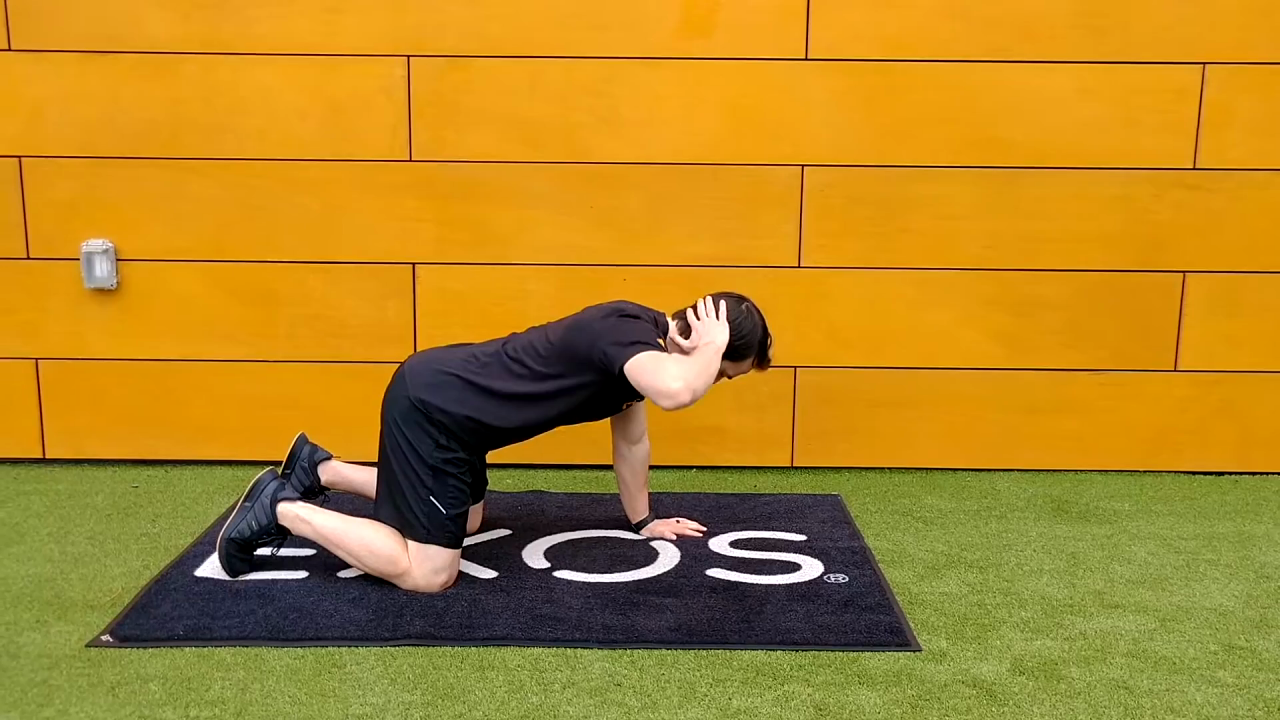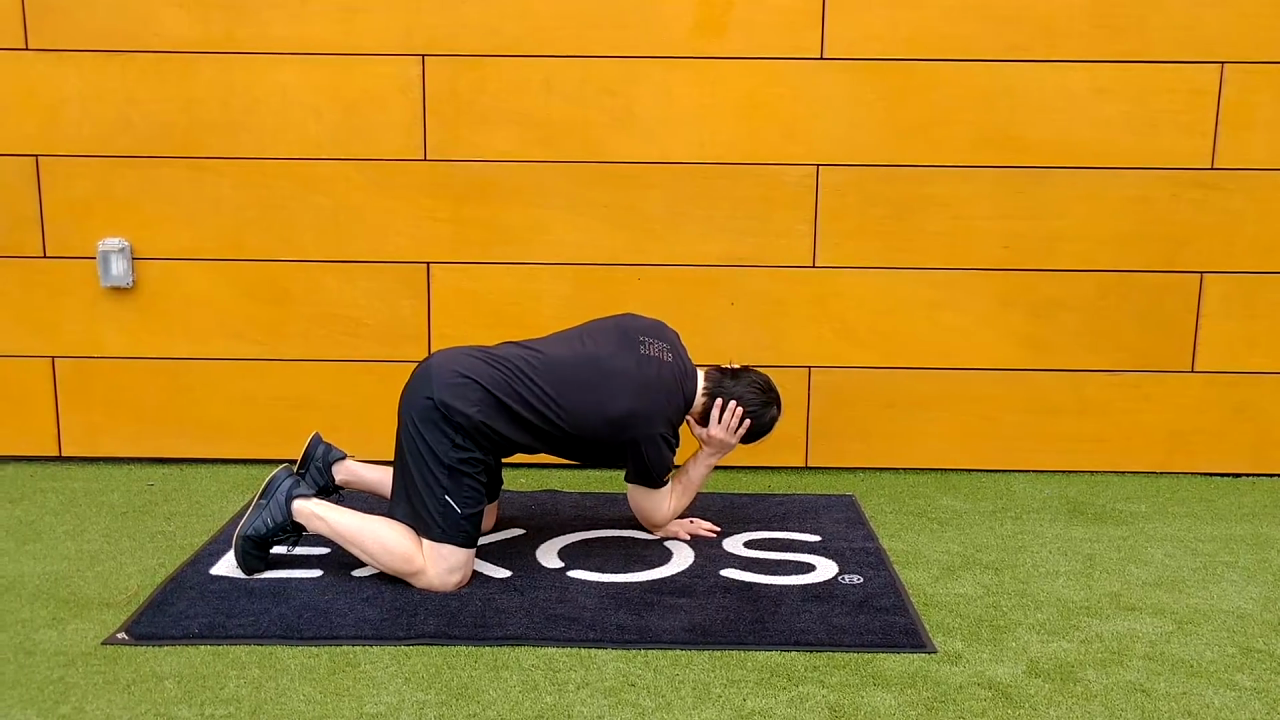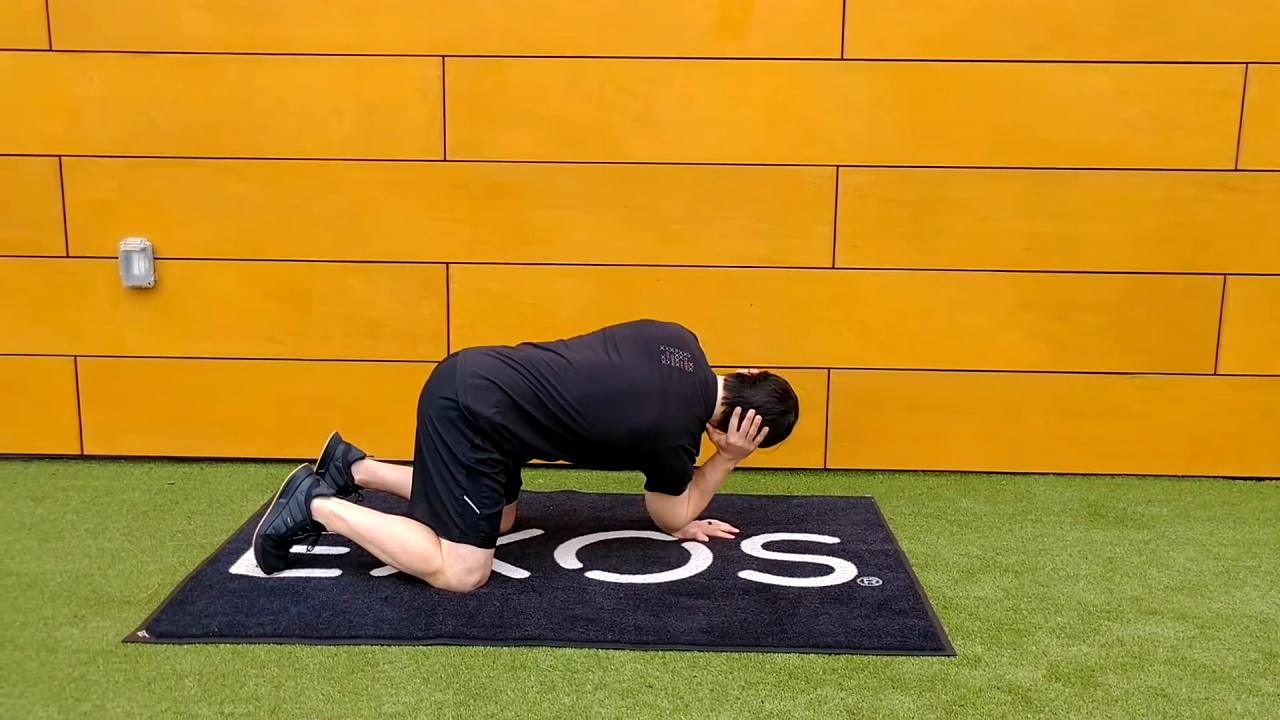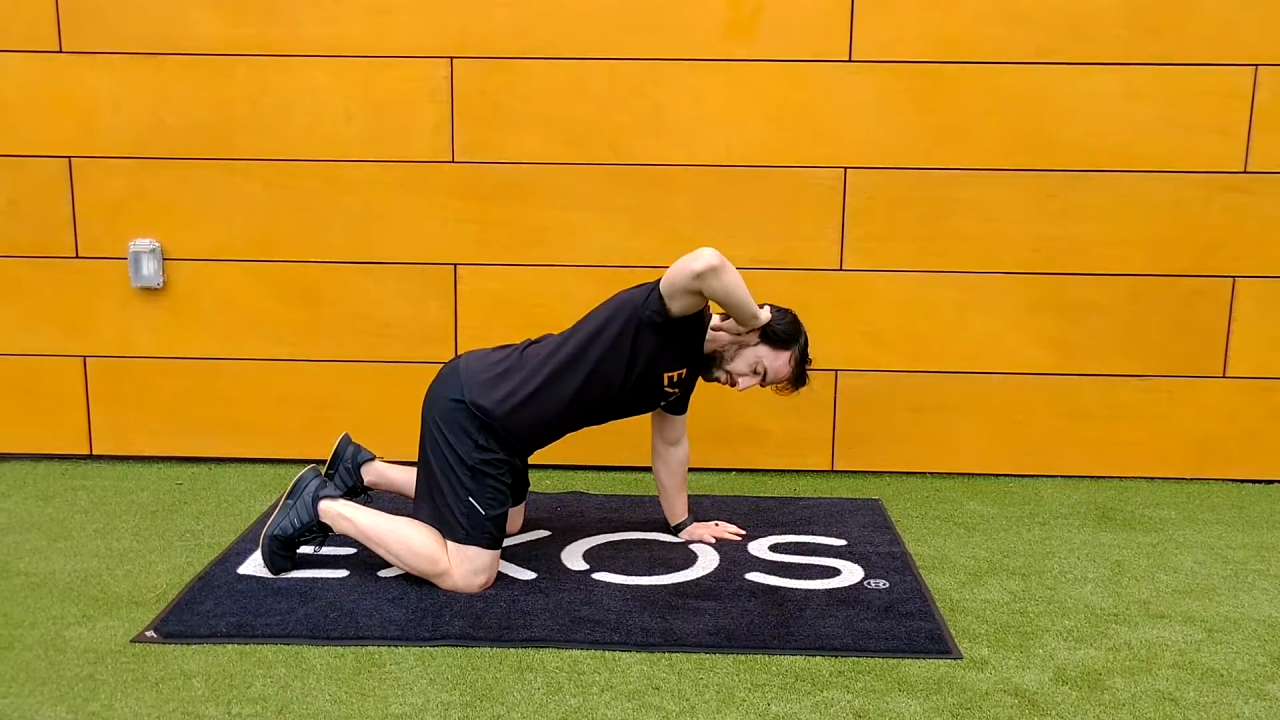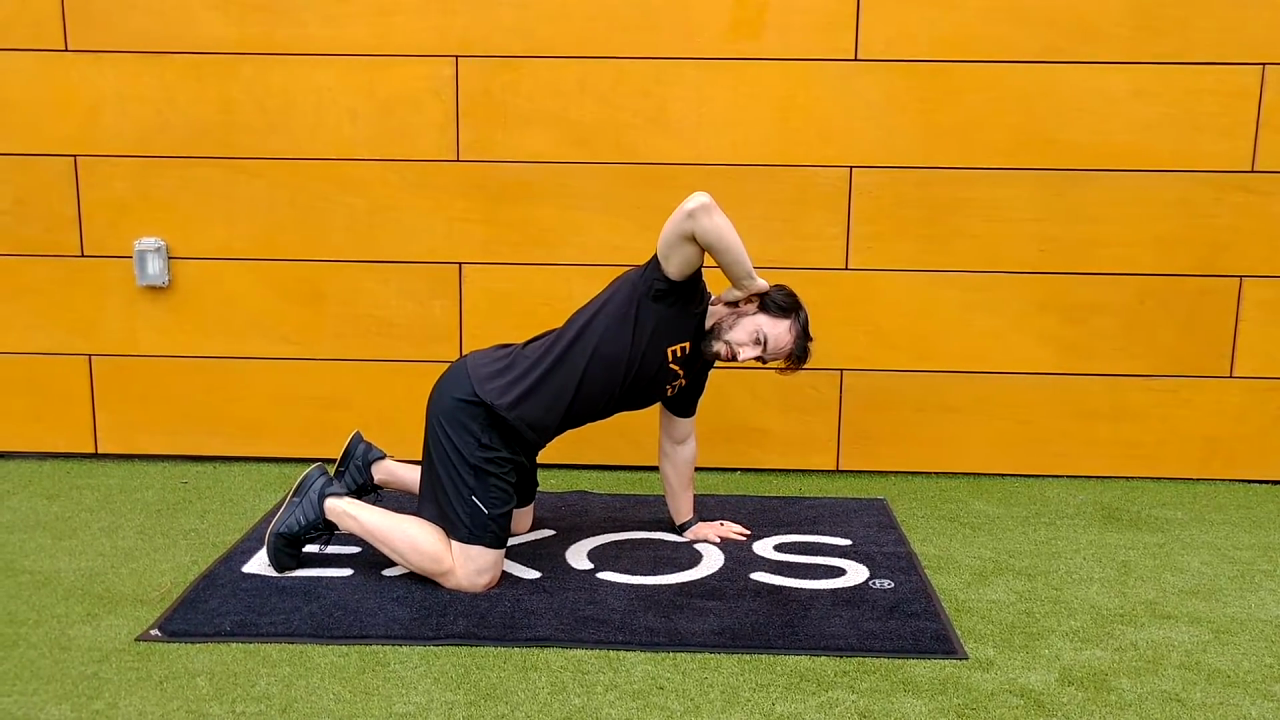
dt=1s
person 1, frame 1
left shoulder: (639, 330)
right shoulder: (630, 330)
left elbow: (630, 432)
right elbow: (676, 391)
left wrist: (642, 520)
right wrist: (711, 348)
left hip: (441, 394)
right hip: (431, 408)
left knee: (467, 521)
right knee: (428, 573)
left ankle: (319, 469)
right ankle: (282, 509)
person 1, frame 2
left shoulder: (661, 340)
right shoulder: (653, 421)
right elbow: (654, 515)
left wrist: (667, 518)
right wrist: (711, 456)
left hip: (452, 381)
right hip: (450, 411)
left knee: (480, 518)
right knee: (442, 573)
left ankle: (333, 468)
right ankle: (296, 505)
person 1, frame 3
left shoulder: (681, 346)
right shoulder: (676, 425)
right elbow: (668, 518)
left wrist: (684, 517)
right wrist: (727, 459)
left hip: (473, 380)
right hip: (469, 412)
left knee: (499, 518)
right knee: (461, 572)
left ankle: (351, 466)
right ankle: (316, 504)
person 1, frame 4
left shoulder: (687, 363)
right shoulder: (675, 321)
left elbow: (670, 440)
right elbow: (704, 265)
left wrist: (681, 522)
right wrist: (754, 318)
left hip: (490, 409)
right hip: (470, 409)
left knee: (506, 521)
right knee: (469, 573)
left ankle: (361, 468)
right ankle: (324, 506)
person 1, frame 5
left shoulder: (695, 363)
right shoulder: (673, 296)
left elbow: (677, 440)
right elbow: (696, 210)
left wrist: (687, 521)
right wrist: (750, 282)
left hip: (504, 417)
right hip: (476, 405)
left knee: (516, 522)
right knee: (473, 573)
left ankle: (371, 466)
right ankle: (328, 503)
